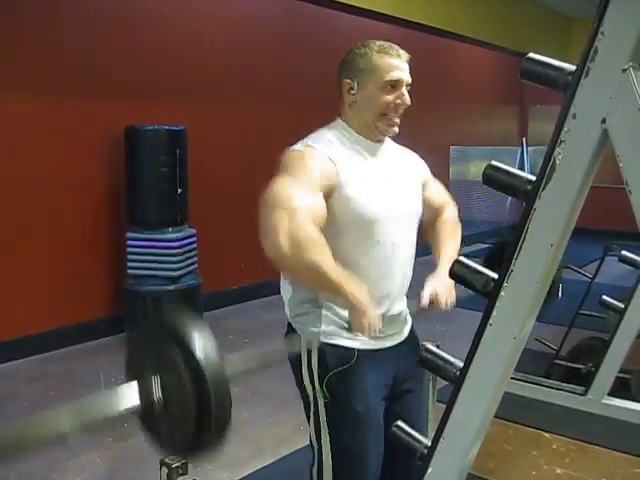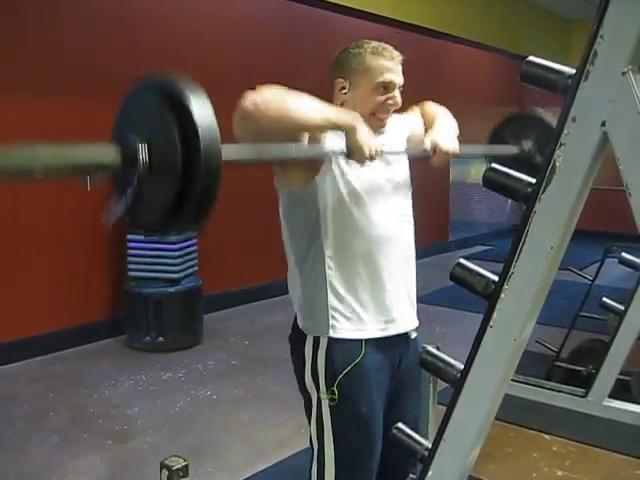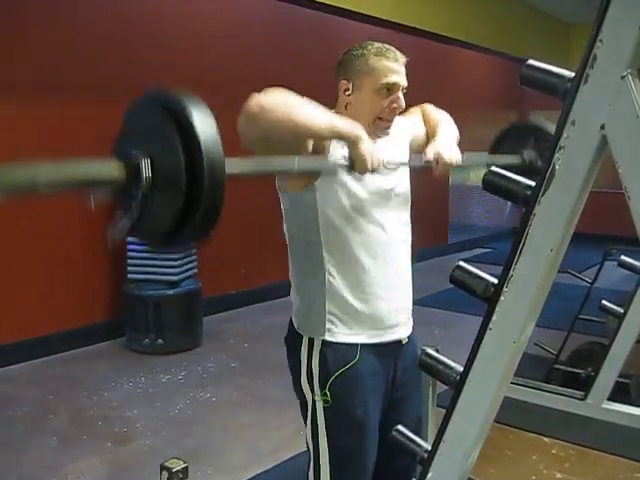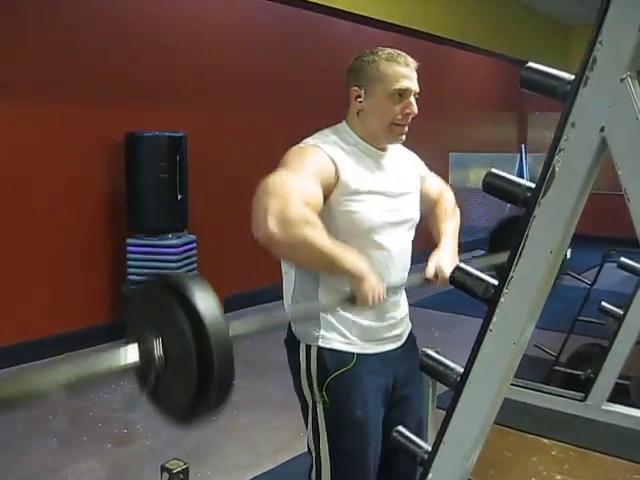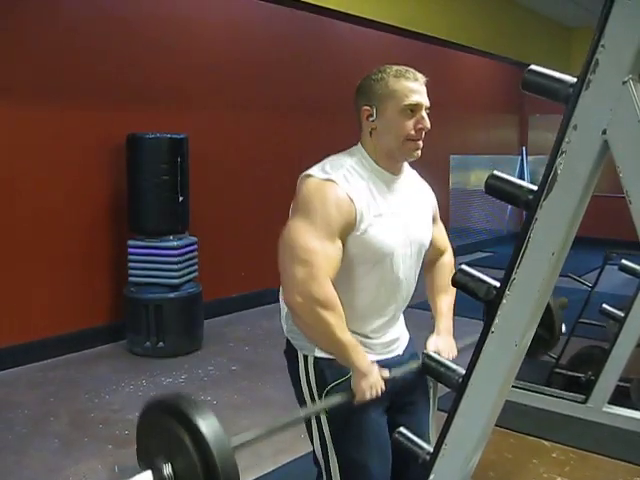
dt=0.3s
person 1, frame 1
left shoulder: (407, 161)
right shoulder: (317, 159)
left elbow: (444, 212)
right elbow: (284, 240)
left wrist: (443, 270)
right wrist: (356, 298)
left hip: (398, 337)
right hip: (335, 349)
person 1, frame 2
left shoulder: (394, 132)
right shoulder: (311, 140)
left elbow: (433, 112)
right elbow: (253, 109)
left wrist: (443, 129)
right wrist: (347, 123)
left hip: (402, 332)
right hip: (341, 341)
person 1, frame 3
left shoulder: (396, 136)
right shoulder: (315, 142)
left elbow: (430, 113)
right elbow: (259, 111)
left wrist: (444, 137)
right wrist: (351, 132)
left hip: (398, 336)
right hip: (336, 345)
person 1, frame 4
left shoulder: (407, 161)
right shoulder: (319, 157)
left elbow: (442, 200)
right elbow: (273, 221)
left wrist: (446, 245)
right wrist: (357, 268)
left hip: (398, 340)
right hip: (337, 351)
person 1, frame 5
left shoulder: (419, 188)
right shoulder: (331, 189)
left elbow: (440, 255)
right elbow: (304, 294)
left wrist: (444, 325)
right wrist: (358, 365)
left hip: (397, 353)
right hip: (333, 362)
